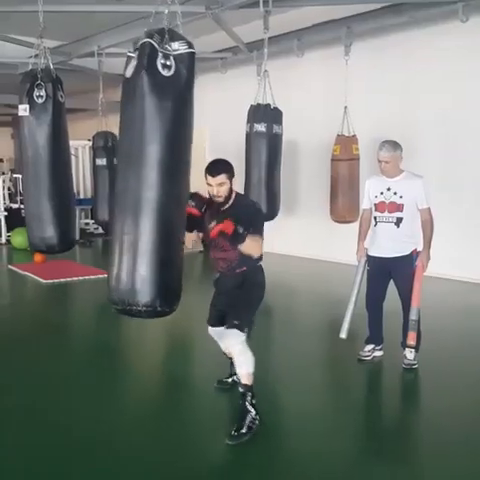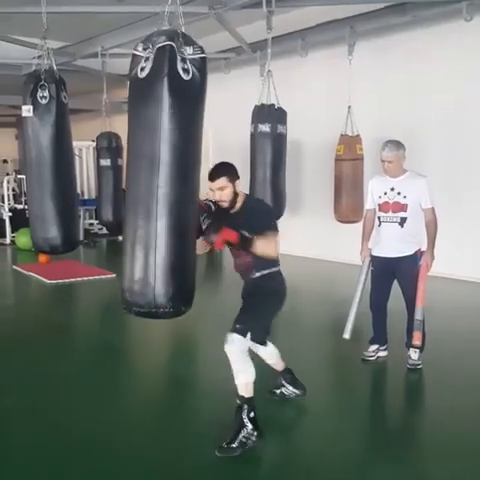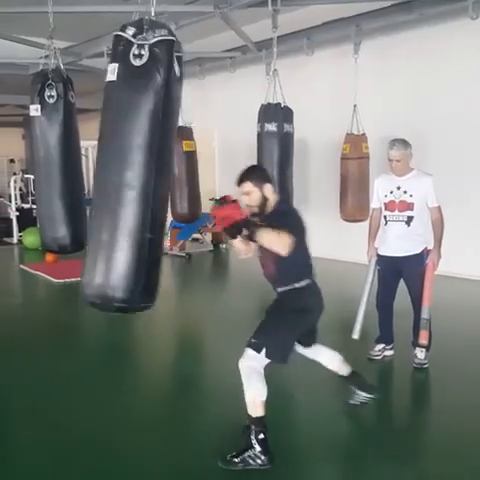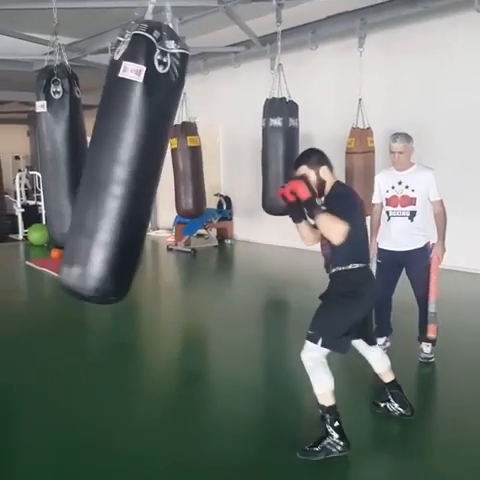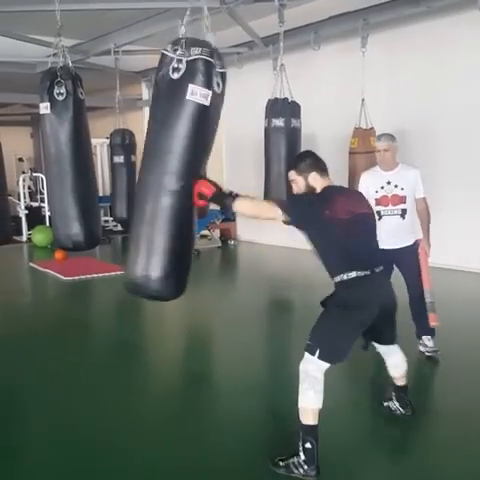
dt=0.4s
person 1, frame 1
left shoulder: (248, 209)
right shoulder: (207, 207)
left elbow: (256, 249)
left wrist: (233, 229)
right wrist: (191, 219)
left hip: (249, 280)
right hip: (225, 279)
left knee: (235, 336)
right knee: (216, 328)
left ankle: (250, 409)
right ankle: (239, 373)
person 1, frame 2
left shoulder: (258, 210)
right shoulder: (220, 212)
left elbow: (272, 248)
right elbow: (204, 243)
left wrist: (240, 238)
right wrist: (202, 225)
left hip: (268, 285)
right hip: (254, 284)
left knee: (235, 345)
right knee: (255, 339)
left ankle: (248, 424)
right ankle: (290, 383)
person 1, frame 3
left shoulder: (284, 216)
right shoulder: (266, 217)
left elbow: (283, 246)
right elbow: (245, 249)
left wrist: (246, 225)
right wrist: (235, 231)
left hip: (296, 300)
right hip: (302, 297)
left knee: (249, 362)
right knee: (307, 347)
left ankle: (258, 447)
right ankle: (361, 387)
person 1, frame 4
left shoulder: (344, 195)
right shoulder: (330, 199)
left elbow: (338, 235)
right elbow: (310, 238)
left wrist: (310, 203)
right wrist: (297, 208)
left hip: (350, 284)
right hip: (356, 283)
left knee: (312, 353)
right knee: (364, 342)
left ankle: (335, 434)
right ankle: (397, 400)
person 1, frame 5
left shoulder: (313, 203)
right shoulder: (356, 199)
left elbow: (264, 210)
left wrist: (220, 196)
left hip: (354, 293)
right hip: (380, 286)
left knee: (312, 367)
right knee: (386, 344)
right ankle: (402, 400)
person 2, frame 1
left shoulder: (415, 183)
right shoulder: (372, 183)
left elbow: (426, 217)
left wrist: (426, 250)
right wrist: (361, 244)
left hip: (405, 255)
right hip: (376, 254)
left knee: (410, 304)
right knee: (373, 301)
left ankle: (410, 349)
right ankle: (374, 344)
person 2, frame 2
left shoulder: (419, 183)
right shoulder: (375, 183)
left elbow: (430, 217)
left wrist: (430, 250)
right wrist: (365, 244)
left hip: (409, 255)
right hip: (380, 254)
left knee: (414, 303)
right knee: (377, 302)
left ankle: (414, 348)
right ankle: (379, 344)
person 2, frame 3
left shoulder: (425, 181)
right shoulder: (381, 182)
left elbow: (436, 216)
left wrist: (436, 248)
right wrist: (371, 244)
left hip: (415, 254)
right hip: (386, 253)
left knee: (420, 303)
right knee: (383, 301)
left ankle: (421, 348)
right ankle: (385, 343)
person 2, frame 4
left shoulder: (426, 175)
right shoulder: (381, 177)
left elbow: (438, 209)
left wrist: (440, 242)
right wrist: (373, 239)
left hip: (417, 248)
right hip: (387, 248)
left knee: (424, 297)
right knee: (381, 294)
left ankle: (426, 342)
right ankle: (383, 335)
person 2, frame 5
left shoulder: (412, 174)
right shoulder: (367, 177)
left elbow: (422, 206)
left wrist: (425, 237)
left hip: (407, 245)
right hip: (377, 246)
left knee: (417, 291)
left ankle: (425, 336)
